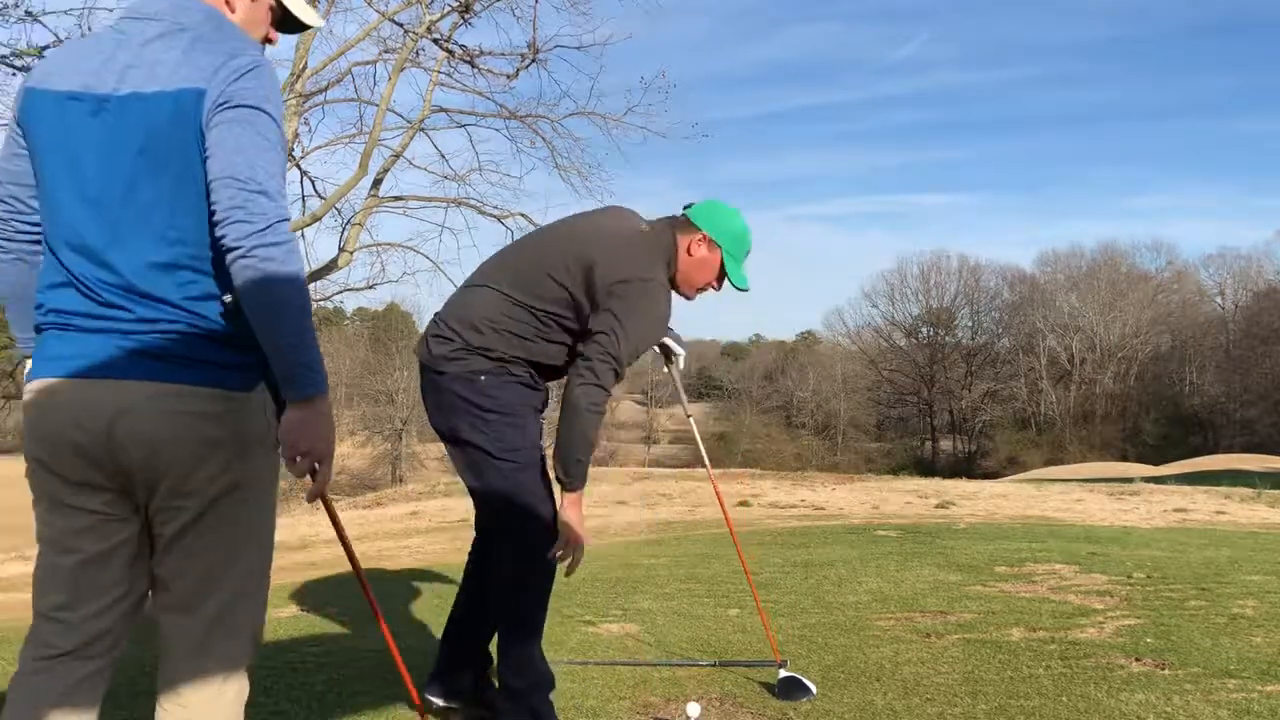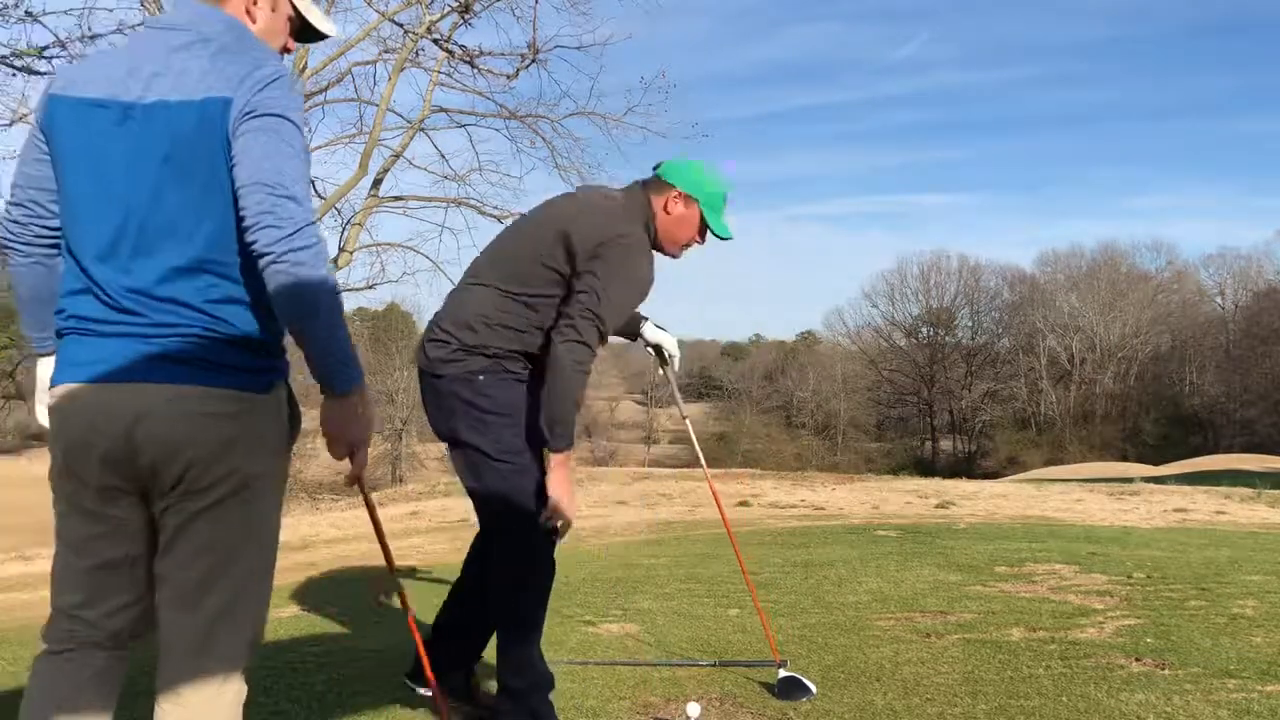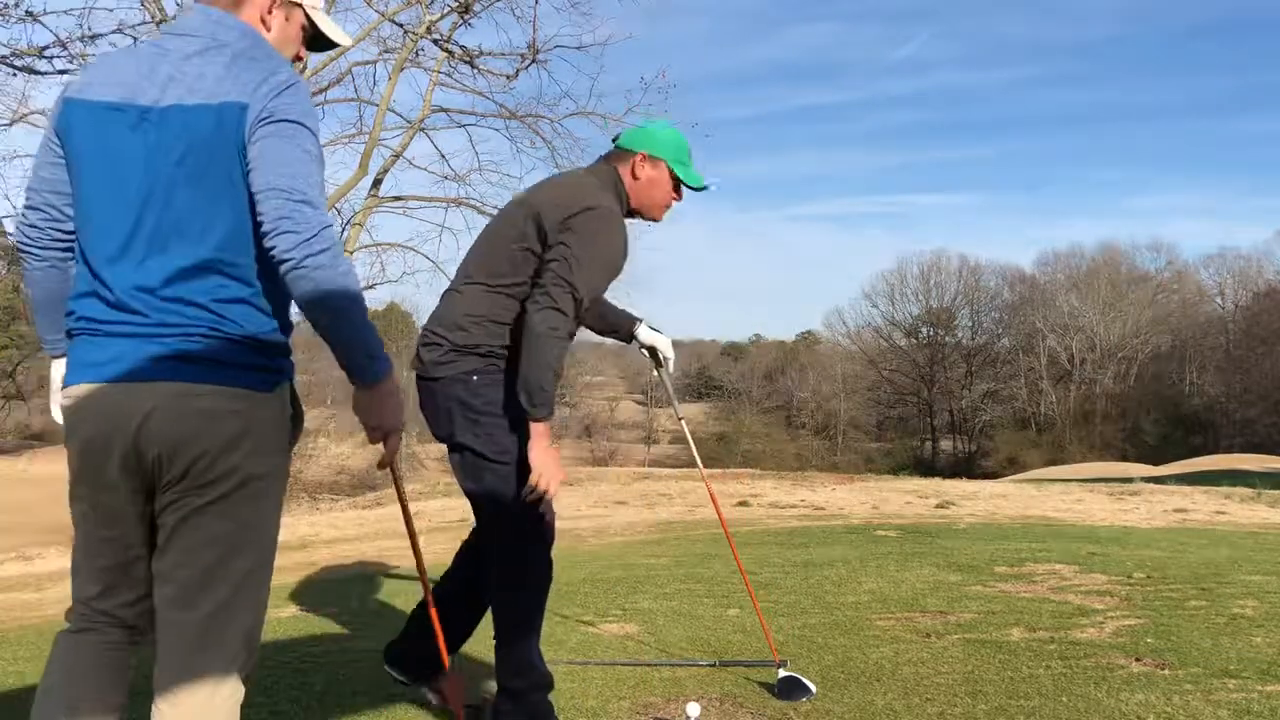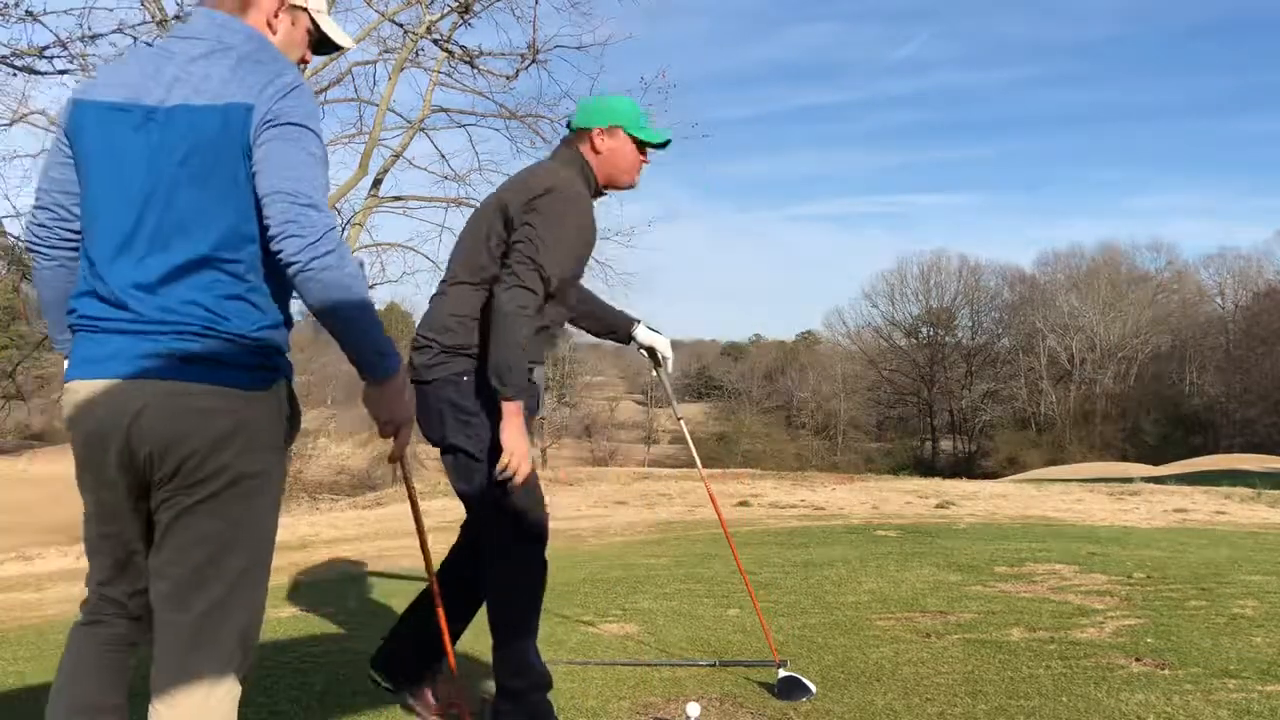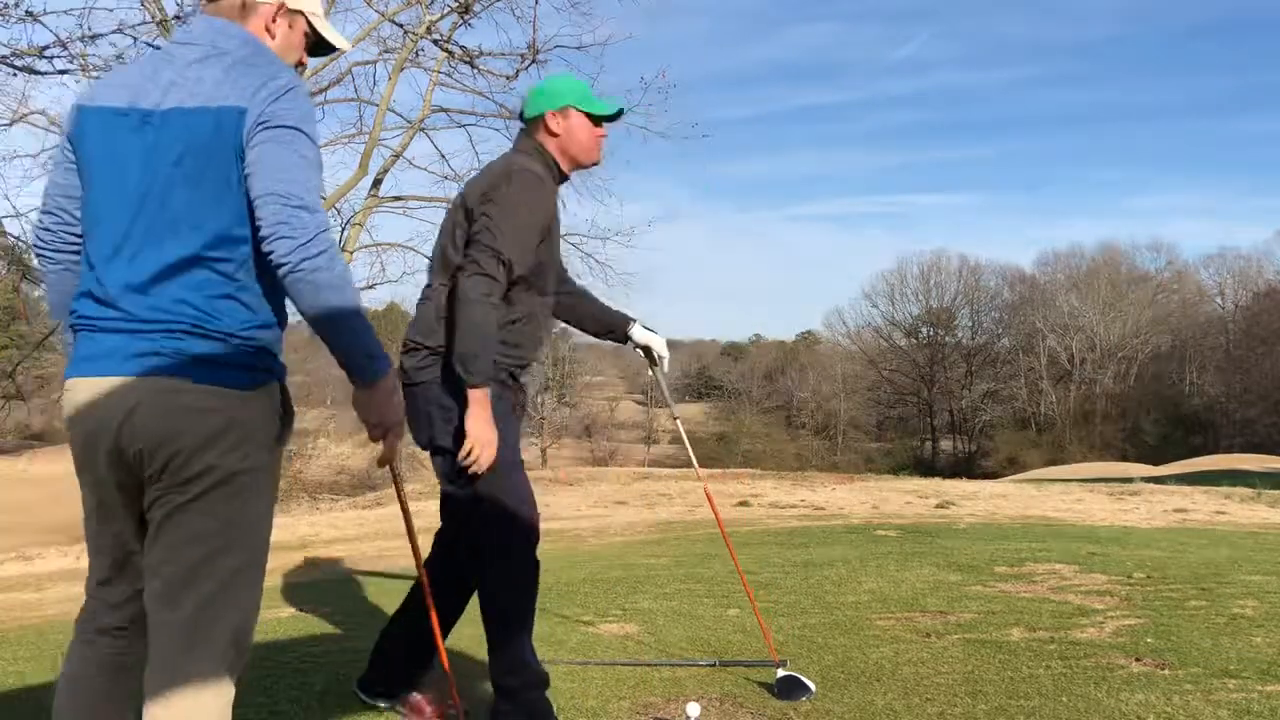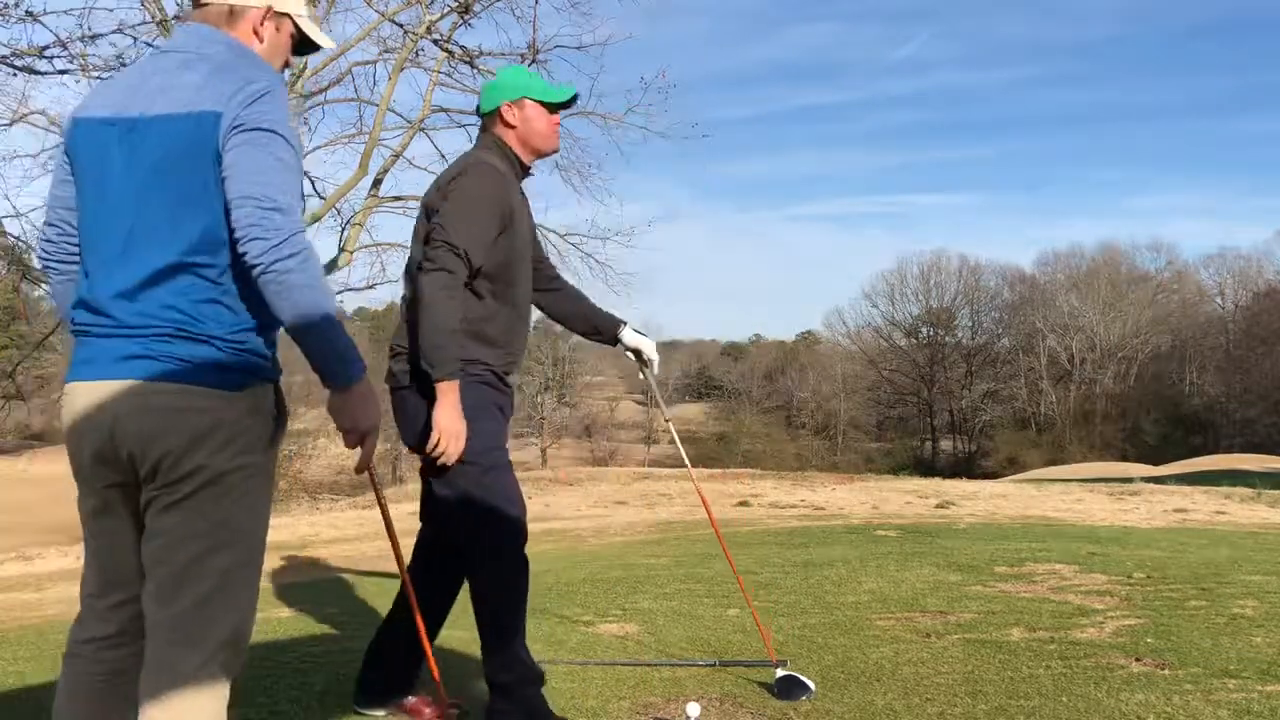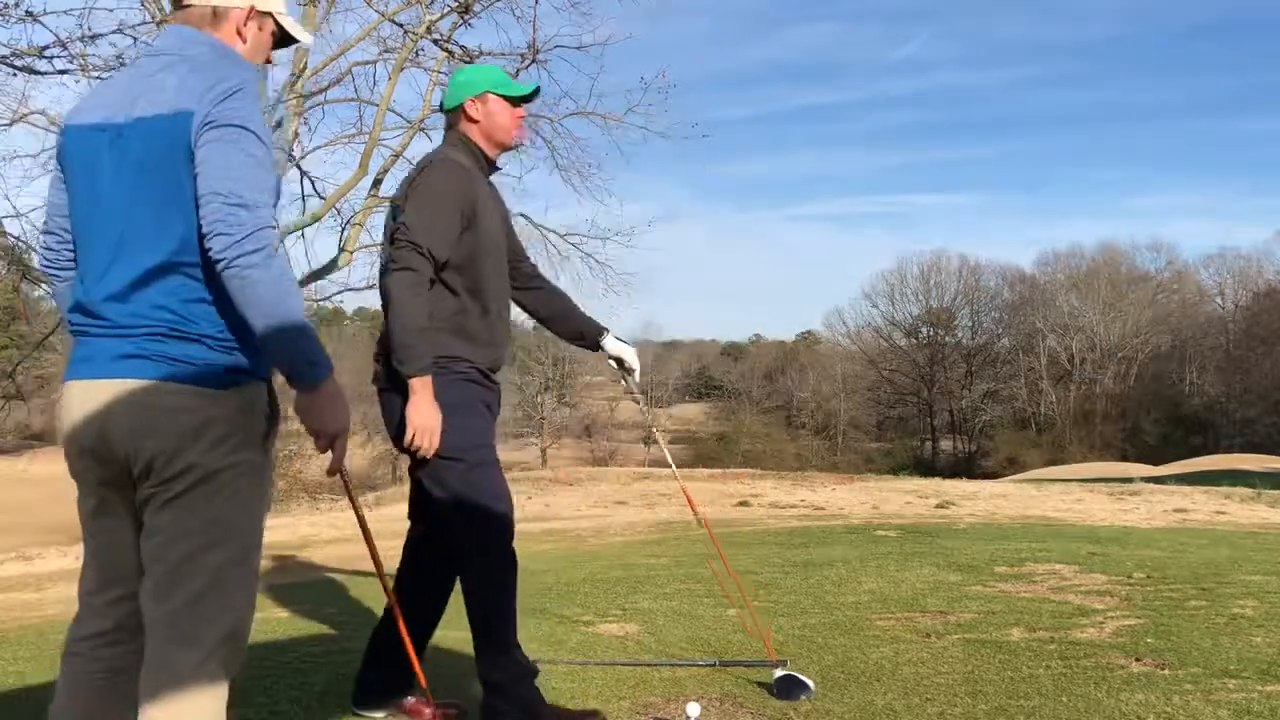
dt=0.1s
person 1, frame 1
right shoulder: (232, 69)
right elbow: (255, 239)
right wrist: (309, 395)
left hip: (68, 395)
right hip: (203, 395)
left knee: (63, 646)
right knee: (207, 650)
person 1, frame 2
left shoulder: (76, 78)
right shoulder: (254, 79)
right elbow: (284, 243)
right wrist: (344, 387)
left hip: (89, 396)
right hip: (220, 398)
left knee: (81, 639)
right knee: (207, 648)
person 1, frame 3
left shoulder: (92, 83)
right shoulder: (267, 85)
left elbow: (40, 239)
right elbow: (301, 245)
left wrist: (71, 355)
right wrist: (374, 375)
left hip: (100, 395)
right hip: (224, 396)
left knee: (102, 617)
right knee: (204, 644)
person 1, frame 4
left shoulder: (102, 84)
right shoulder: (272, 87)
left elbow: (51, 239)
right elbow: (307, 246)
right wrist: (384, 371)
left hip: (101, 391)
right hip: (222, 396)
left knee: (112, 610)
right knee: (203, 641)
person 1, frame 5
left shoulder: (104, 93)
right shoulder: (266, 89)
left elbow: (57, 243)
right elbow: (297, 247)
right wrist: (374, 374)
left hip: (98, 392)
right hip: (217, 395)
left knee: (112, 613)
right knee: (200, 637)
person 1, frame 6
left shoulder: (99, 102)
right shoulder: (249, 91)
left elbow: (60, 251)
right elbow: (271, 248)
right wrist: (350, 379)
left hip: (96, 395)
right hip: (210, 397)
left knee: (108, 618)
right knee: (195, 638)
person 1, frame 7
left shoulder: (89, 109)
right shoulder: (226, 89)
left elbow: (60, 256)
right elbow: (242, 244)
right wrist: (315, 378)
left hip: (93, 394)
right hip: (201, 397)
left knee: (109, 617)
right knee: (195, 635)
person 2, frame 1
left shoulder: (626, 224)
right shoulder: (646, 286)
right elbow: (586, 389)
left wrist: (651, 335)
right wrist: (570, 500)
left hip: (462, 358)
right hip: (479, 368)
left knee: (507, 530)
right knee: (530, 531)
left ankle: (456, 674)
person 2, frame 2
left shoulder: (606, 202)
right shoulder: (629, 249)
right elbow: (570, 351)
left wrist: (638, 326)
right wrist: (557, 463)
left hip: (466, 363)
right hip: (477, 369)
left knee: (511, 524)
right knee: (527, 532)
left ankle: (444, 665)
person 2, frame 3
left shoulder: (573, 192)
right shoulder: (600, 217)
right elbow: (546, 320)
left wrist: (635, 329)
right wrist: (541, 435)
left hip: (478, 373)
right hip: (475, 373)
left knee: (508, 526)
right knee: (524, 531)
left ankle: (421, 652)
person 2, frame 4
left shoulder: (550, 184)
right shoulder: (567, 199)
left elbow: (559, 290)
right elbow: (514, 302)
left wrist: (631, 329)
right wrist: (513, 416)
left hip: (467, 375)
right hip: (466, 375)
left knee: (495, 527)
right knee: (518, 530)
left ankle: (405, 660)
person 2, frame 5
left shoulder: (525, 188)
right shoulder: (524, 186)
left elbow: (555, 291)
right elbow: (476, 290)
left wrist: (628, 330)
right wrist: (480, 403)
left hip: (474, 387)
right hip: (457, 386)
left knee: (470, 533)
right knee: (509, 532)
person 2, frame 6
left shoulder: (502, 187)
right shoulder: (480, 180)
left elbow: (545, 287)
right elbow: (437, 282)
left wrist: (618, 332)
right wrist: (447, 395)
left hip: (472, 383)
right hip: (445, 384)
left knee: (451, 536)
right knee: (498, 530)
person 2, frame 7
left shoulder: (484, 193)
right shoulder: (443, 175)
left elbow: (527, 283)
right elbow: (406, 280)
left wrist: (600, 338)
right wrist: (420, 388)
left hip: (462, 385)
right hip: (434, 386)
left knee: (441, 534)
right knee: (486, 529)
